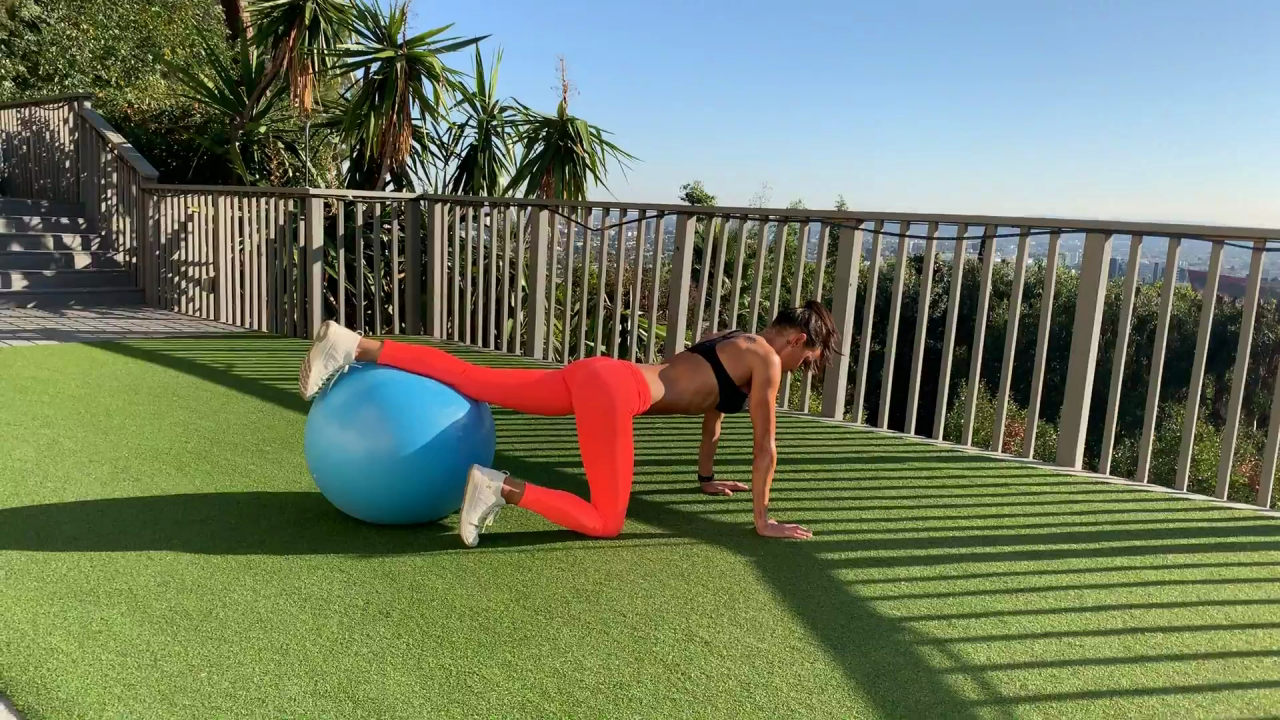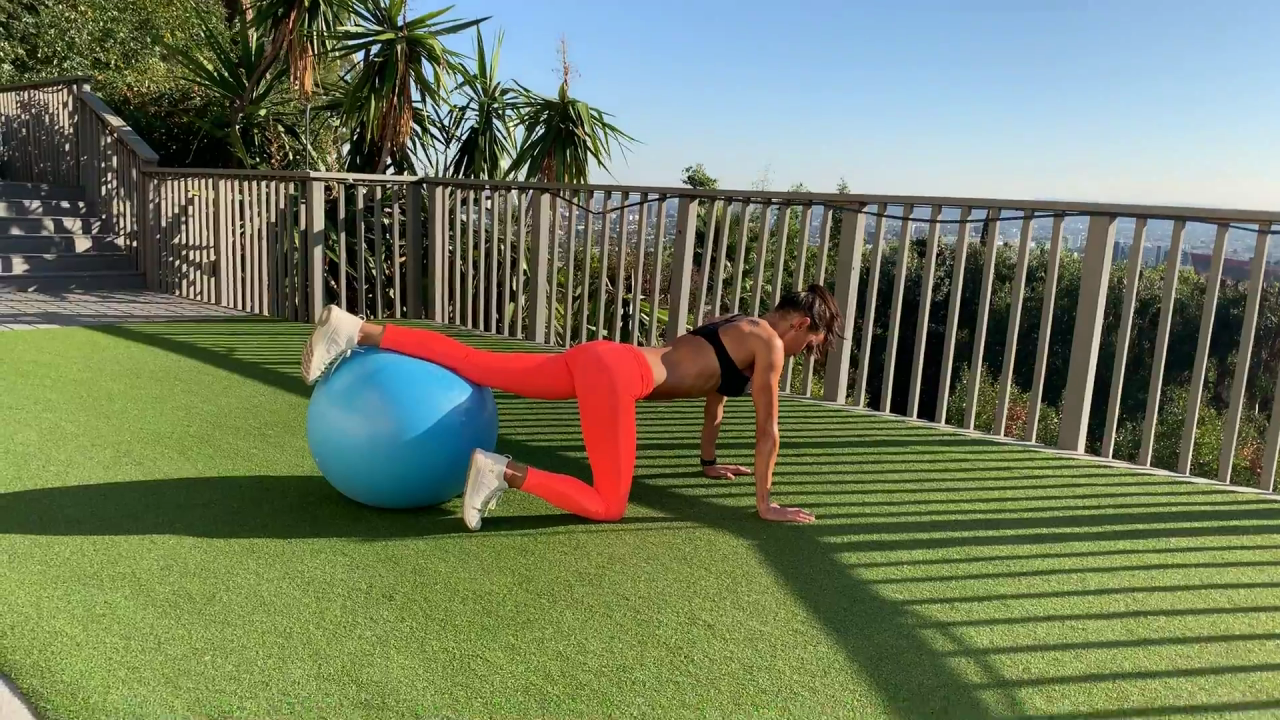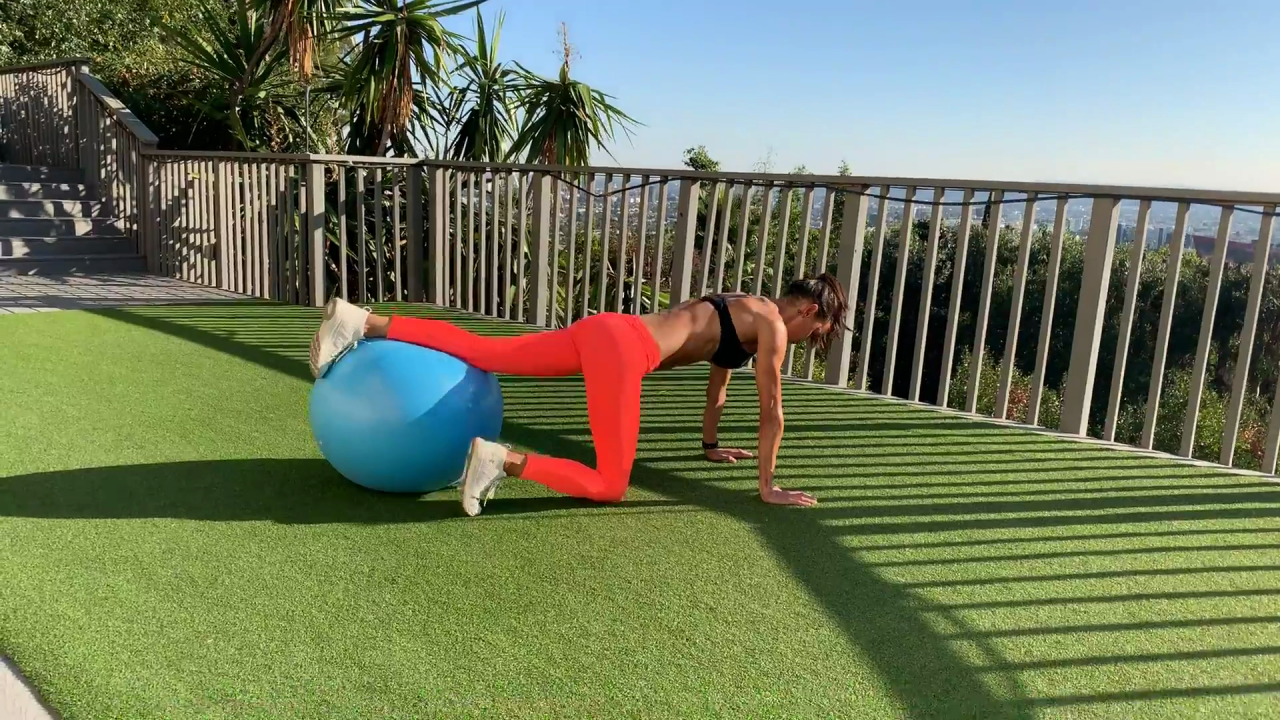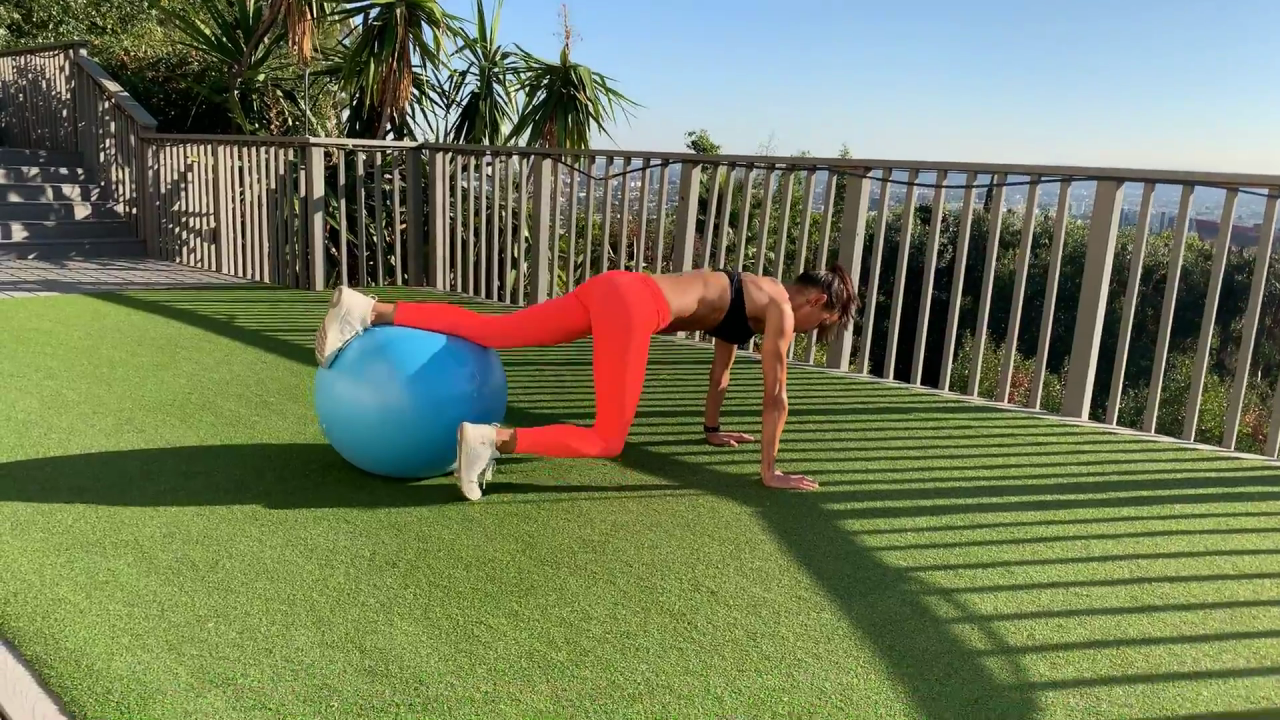
dt=0.2s
person 1, frame 1
left shoulder: (734, 345)
right shoulder: (766, 359)
left elbow: (712, 410)
right elbow: (764, 446)
left wrist: (706, 478)
right wrist: (763, 519)
left hip: (594, 375)
right hip: (613, 392)
left knee: (471, 380)
right knee: (606, 524)
left ankle: (352, 345)
right ankle: (501, 488)
person 1, frame 2
left shoulder: (738, 329)
right shoulder: (769, 342)
left elbow: (714, 397)
right elbow: (767, 429)
left wrist: (709, 462)
right wrist: (765, 503)
left hip: (596, 359)
right hip: (616, 377)
left knee: (472, 364)
right knee: (609, 508)
left ankle: (353, 329)
right ankle: (504, 473)
person 1, frame 3
left shoulder: (743, 309)
right shoulder: (771, 322)
left elbow: (717, 382)
right elbow: (771, 412)
left wrist: (710, 445)
right wrist: (768, 487)
left hip: (600, 333)
right hip: (622, 349)
left knee: (476, 350)
right knee: (610, 487)
left ankle: (358, 322)
right ankle: (503, 460)
person 1, frame 4
left shoulder: (750, 296)
right shoulder: (779, 305)
left elbow: (721, 366)
right elbow: (775, 396)
left wrist: (712, 429)
right wrist: (769, 470)
left hip: (609, 291)
right hip: (633, 305)
left knee: (486, 329)
right knee: (607, 441)
left ankle: (365, 310)
right ankle: (494, 438)
